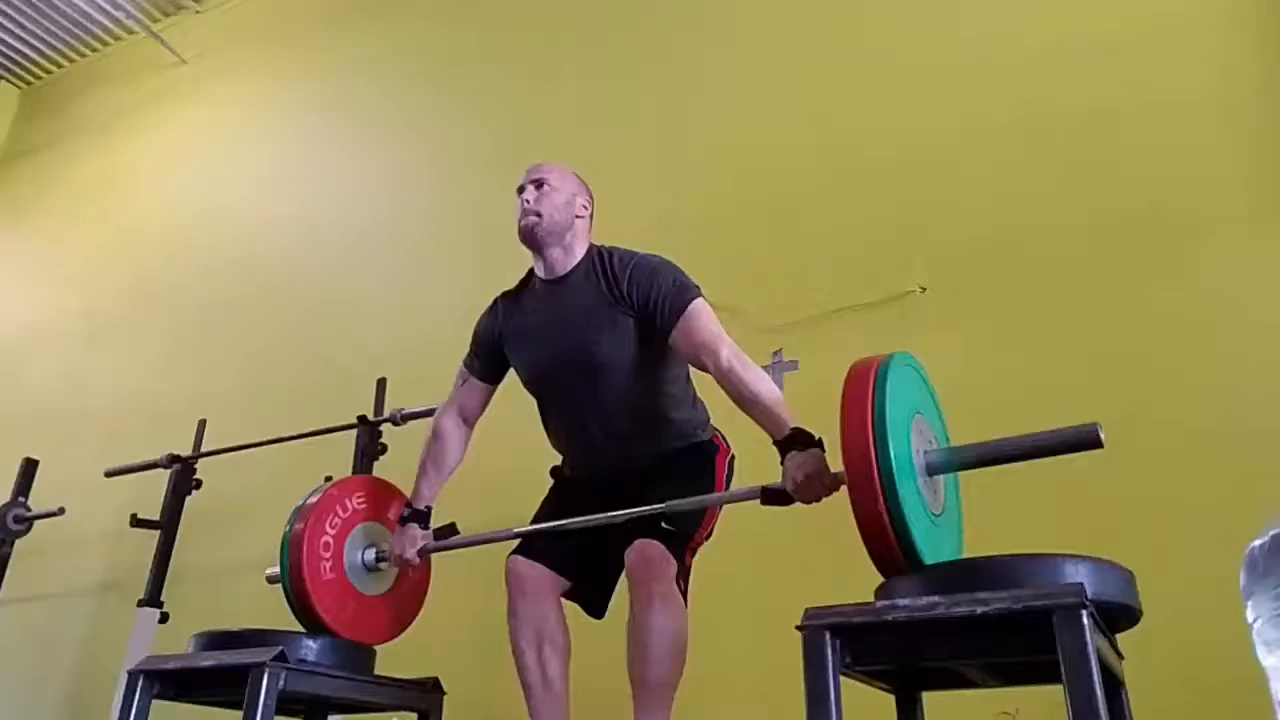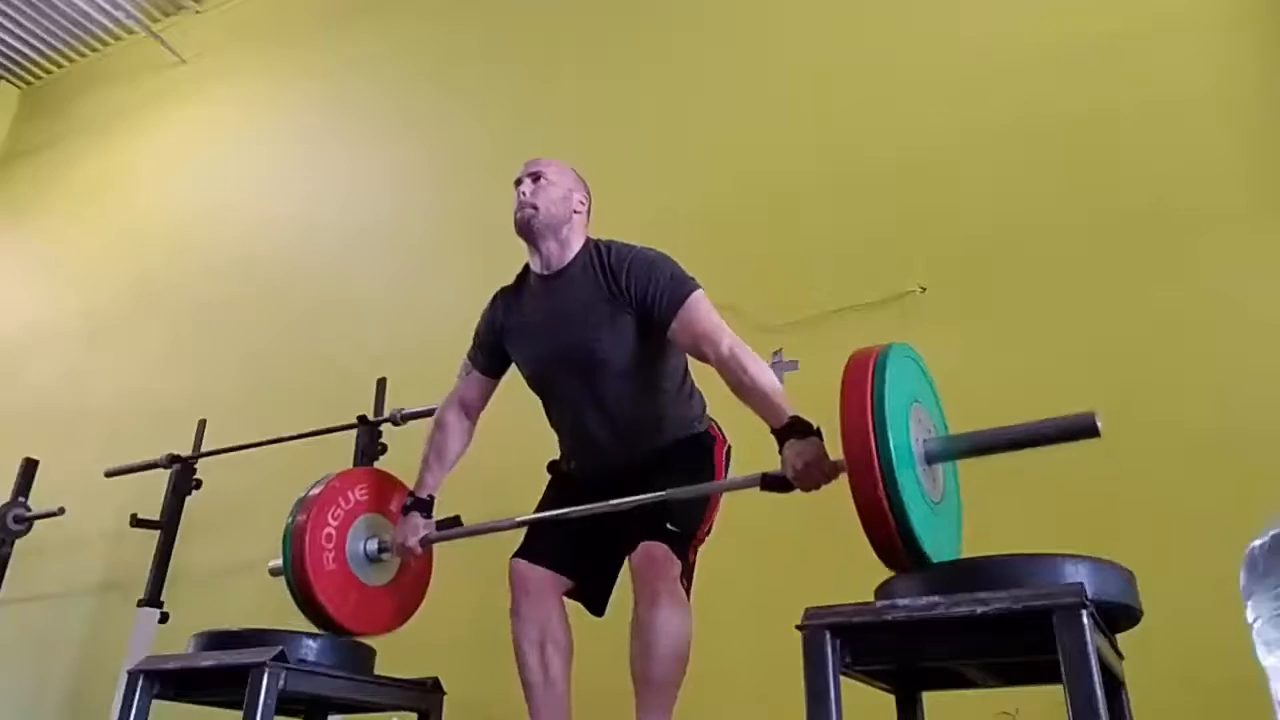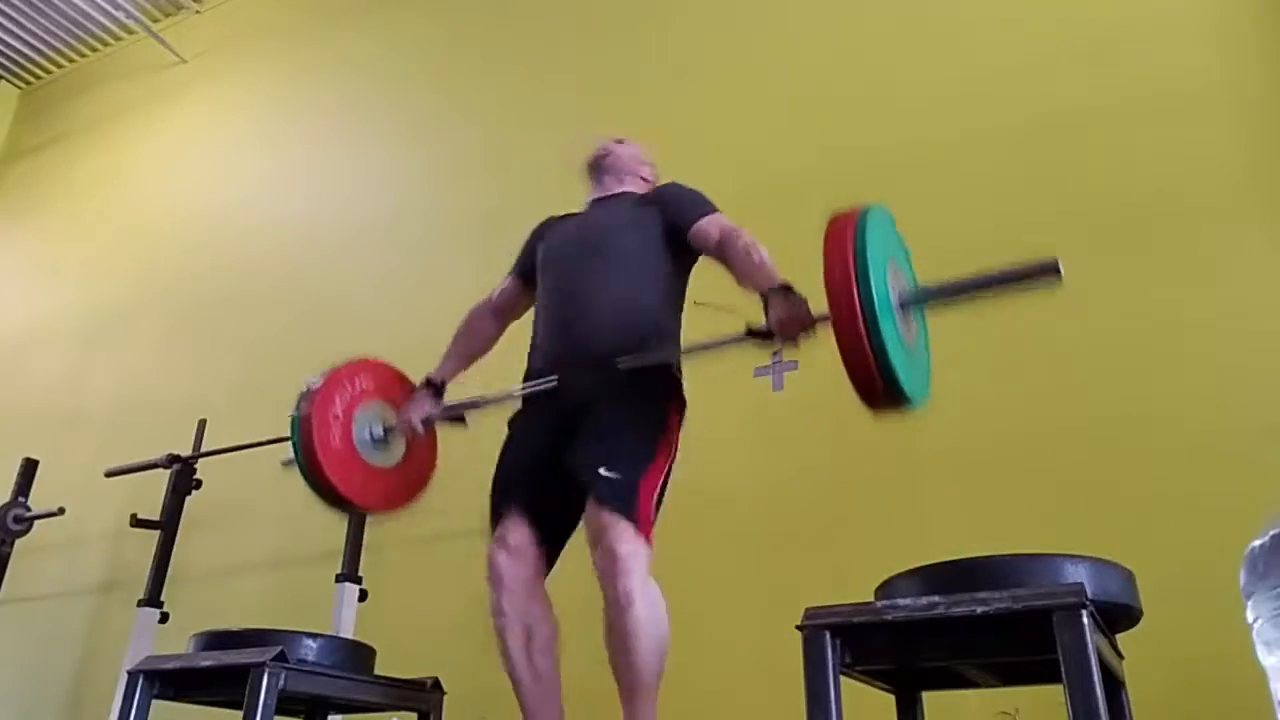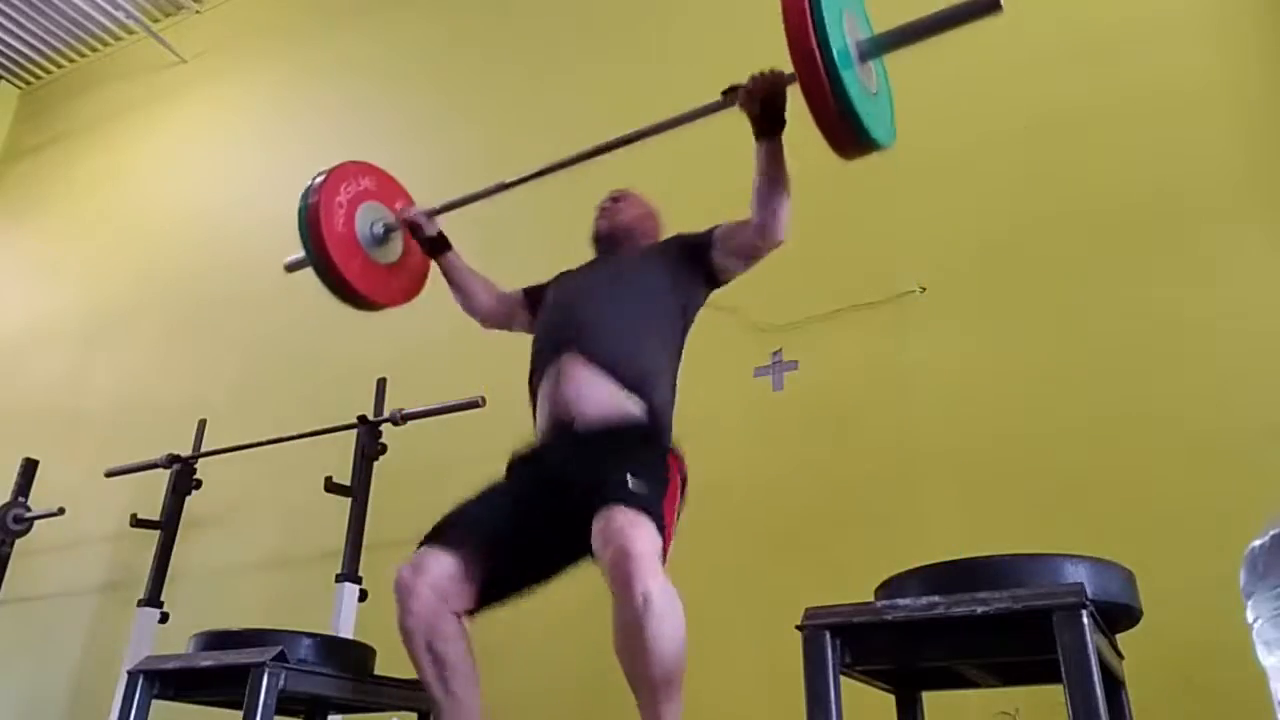
dt=0.3s
person 1, frame 1
left shoulder: (636, 276)
right shoulder: (505, 316)
left elbow: (723, 358)
right elbow: (456, 415)
left wrist: (796, 443)
right wrist: (417, 514)
left hip: (679, 460)
right hip: (589, 475)
left knee: (649, 565)
right knee: (527, 574)
person 1, frame 2
left shoulder: (631, 270)
right shoulder: (507, 310)
left elbow: (722, 348)
right elbow: (460, 408)
left wrist: (794, 433)
right wrist: (420, 503)
left hip: (676, 455)
right hip: (588, 470)
left knee: (655, 566)
right knee: (531, 577)
person 1, frame 3
left shoulder: (666, 201)
right shoulder: (552, 233)
left elbow: (730, 243)
right elbow: (492, 310)
left wrist: (777, 295)
right wrist: (434, 386)
left hip: (633, 388)
right hip: (551, 397)
left knee: (617, 547)
right knee: (511, 556)
person 1, frame 4
left shoulder: (676, 260)
right shoulder: (565, 288)
left elbow: (767, 228)
right elbow: (491, 306)
left wrist: (767, 125)
right wrist: (436, 244)
left hip: (627, 448)
right hip: (548, 463)
left knee: (631, 559)
right knee: (419, 586)
